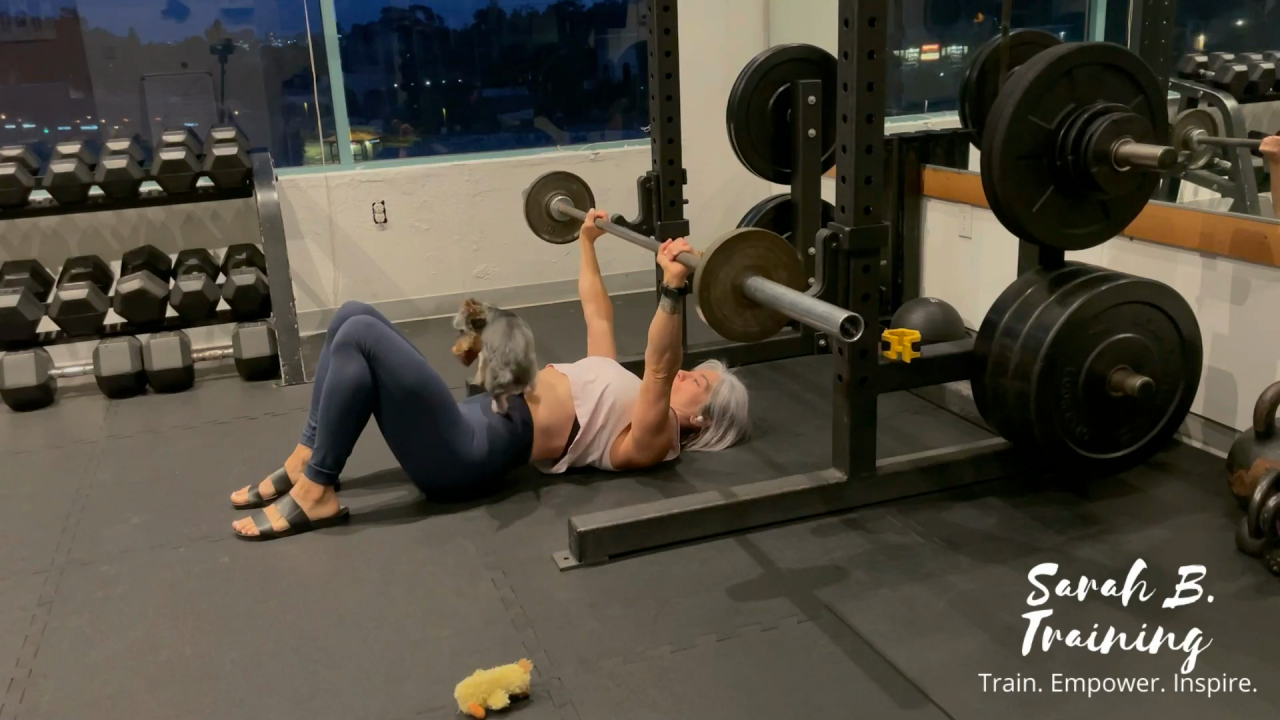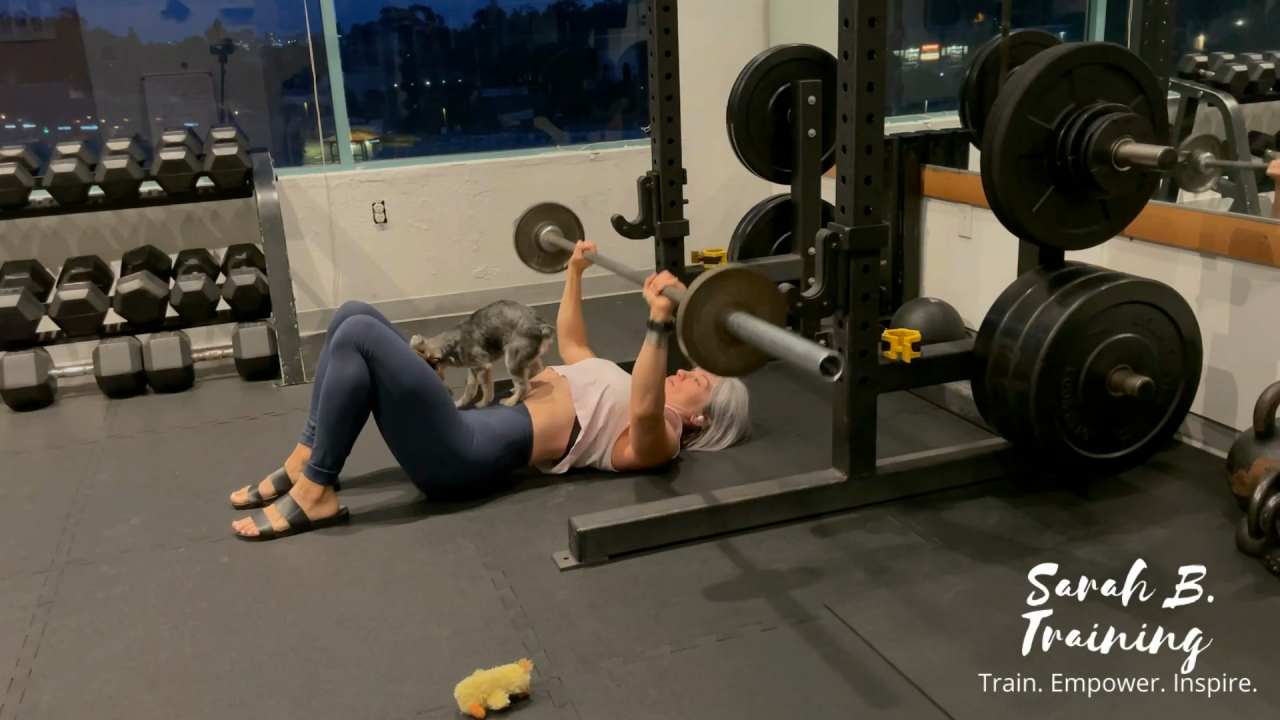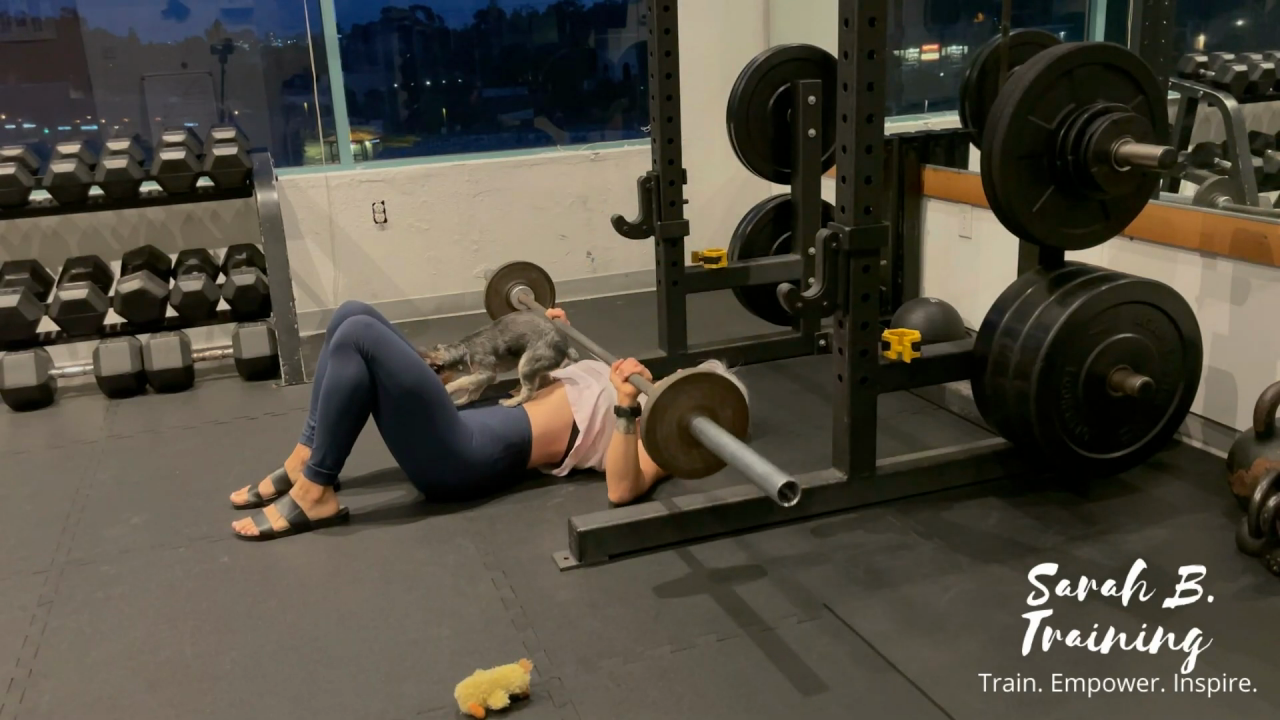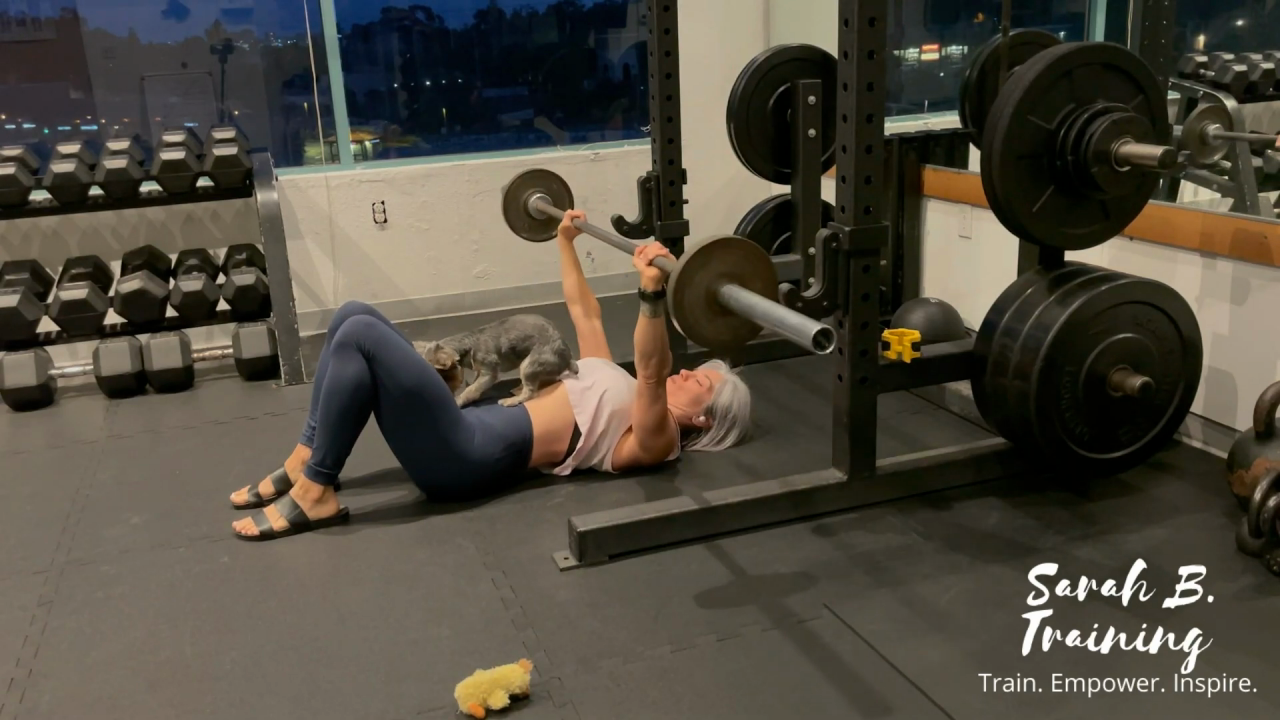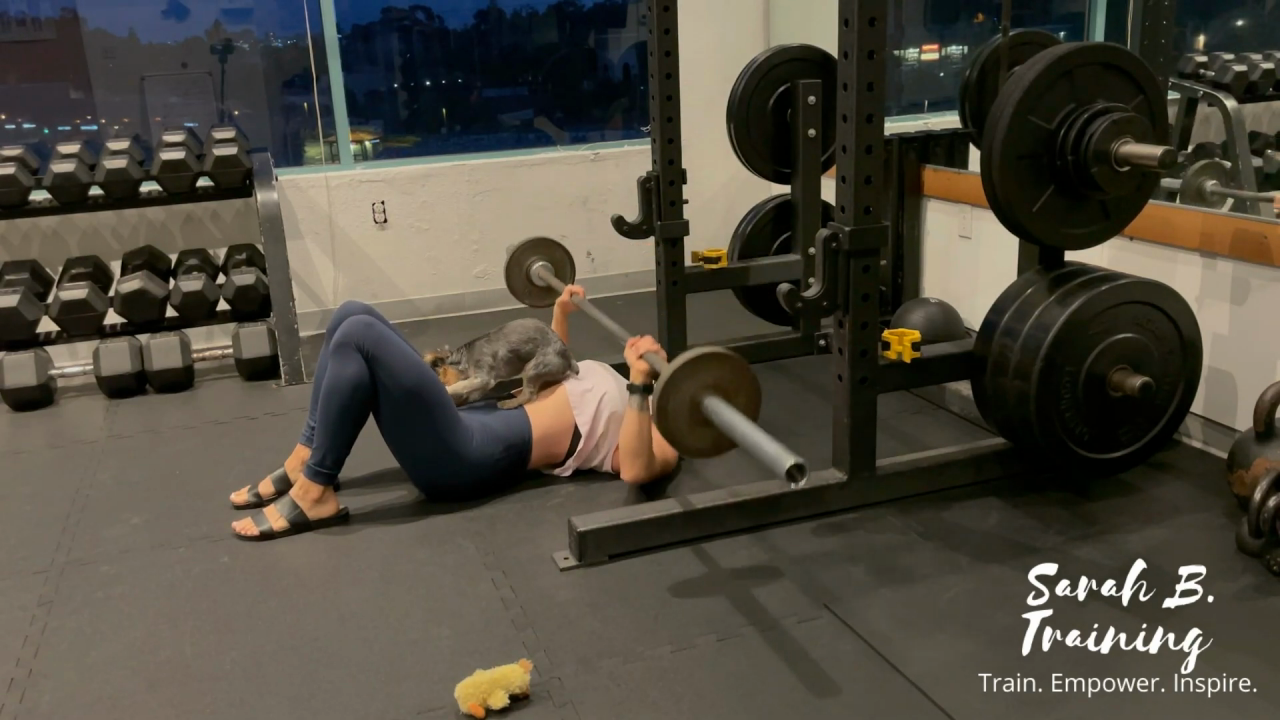
dt=0.7s
person 1, frame 1
left shoulder: (652, 438)
right shoulder: (622, 389)
left elbow: (661, 368)
right elbow: (598, 316)
left wrist: (674, 288)
right wrist: (587, 243)
left hip: (466, 454)
right hip: (465, 423)
left knee: (360, 336)
right knee: (354, 316)
left ankle: (315, 494)
right ankle: (303, 463)
person 1, frame 2
left shoulder: (657, 441)
right shoulder: (618, 386)
left elbow: (644, 409)
right elbow: (569, 341)
left wrist: (661, 321)
right wrist: (575, 272)
left hip: (465, 455)
right hip: (469, 419)
left knee: (359, 333)
right knee: (353, 314)
left ankle: (315, 495)
right ankle: (303, 464)
person 1, frame 3
right shoulder: (645, 403)
left elbow: (622, 490)
left wrist: (629, 406)
left hip: (466, 457)
right hip: (464, 425)
left knee: (360, 334)
right knee: (354, 315)
left ankle: (315, 496)
right ankle: (303, 465)
person 1, frame 4
left shoulder: (656, 437)
right shoulder: (621, 391)
left elbow: (651, 372)
right elbow: (584, 311)
left wrist: (652, 293)
right wrist: (565, 242)
left hip: (469, 457)
right hip: (471, 424)
left knee: (360, 336)
right knee: (354, 315)
left ankle: (315, 495)
right ankle: (302, 465)
person 1, frame 5
left shoulder: (661, 441)
right shoulder: (625, 405)
left elbow: (635, 472)
right elbow: (553, 380)
left wrist: (642, 384)
right wrist: (561, 314)
left hip: (466, 457)
right hip: (474, 423)
left knee: (358, 335)
right knee: (353, 317)
left ankle: (314, 496)
right ankle: (299, 466)
